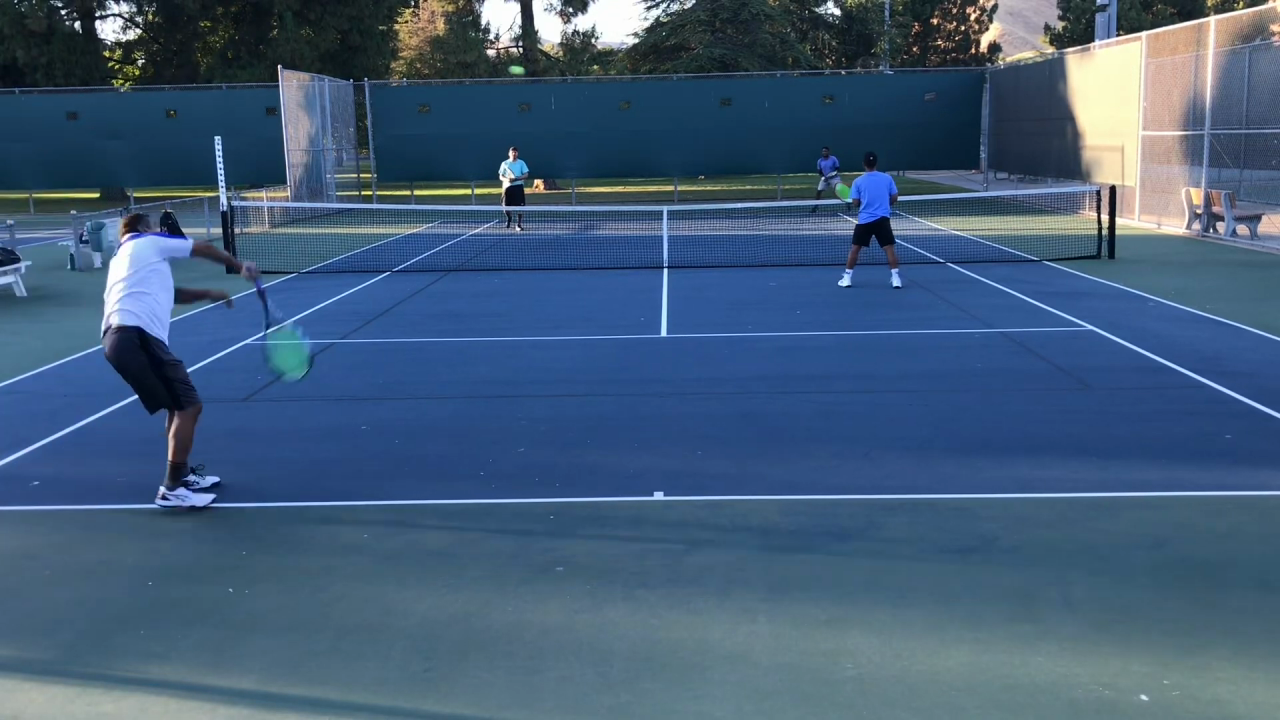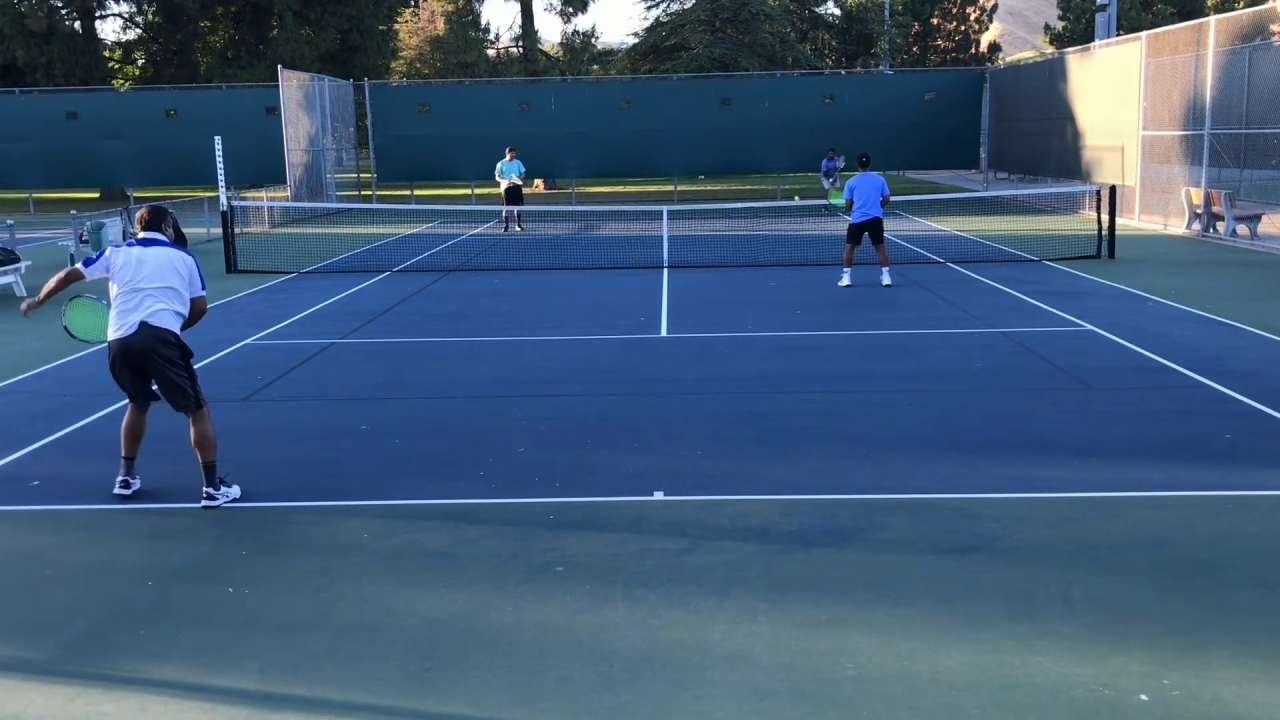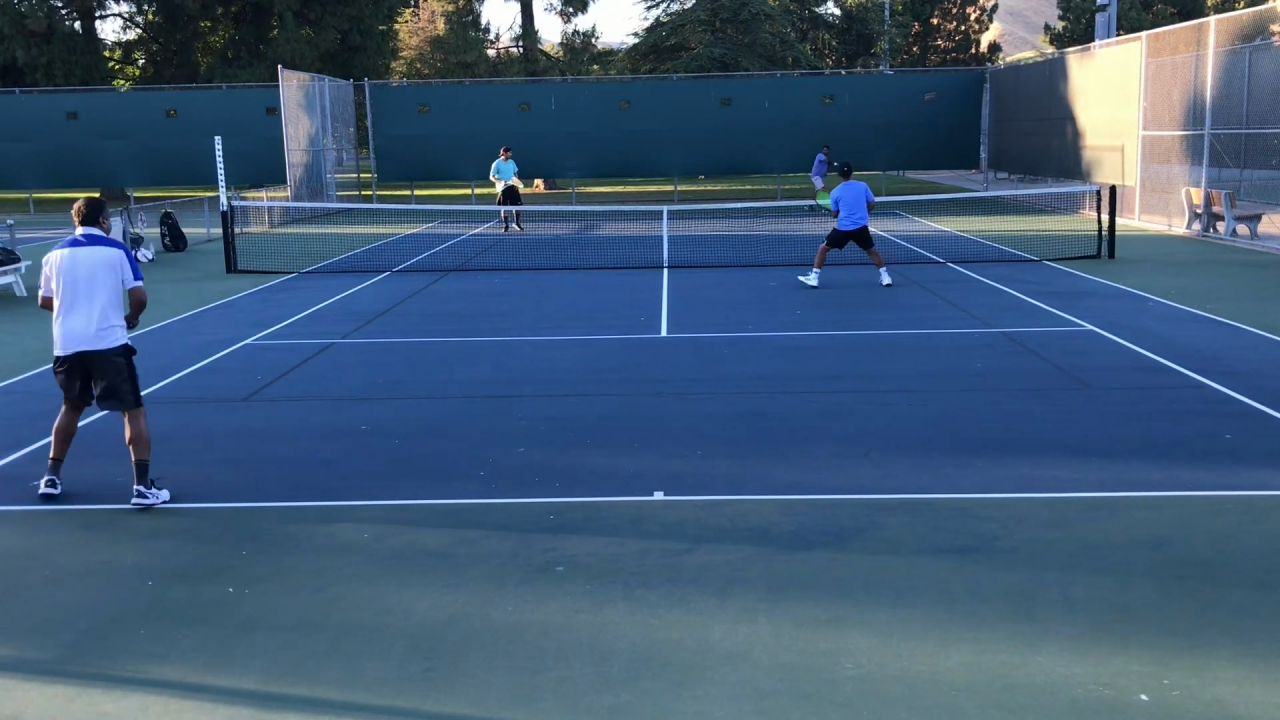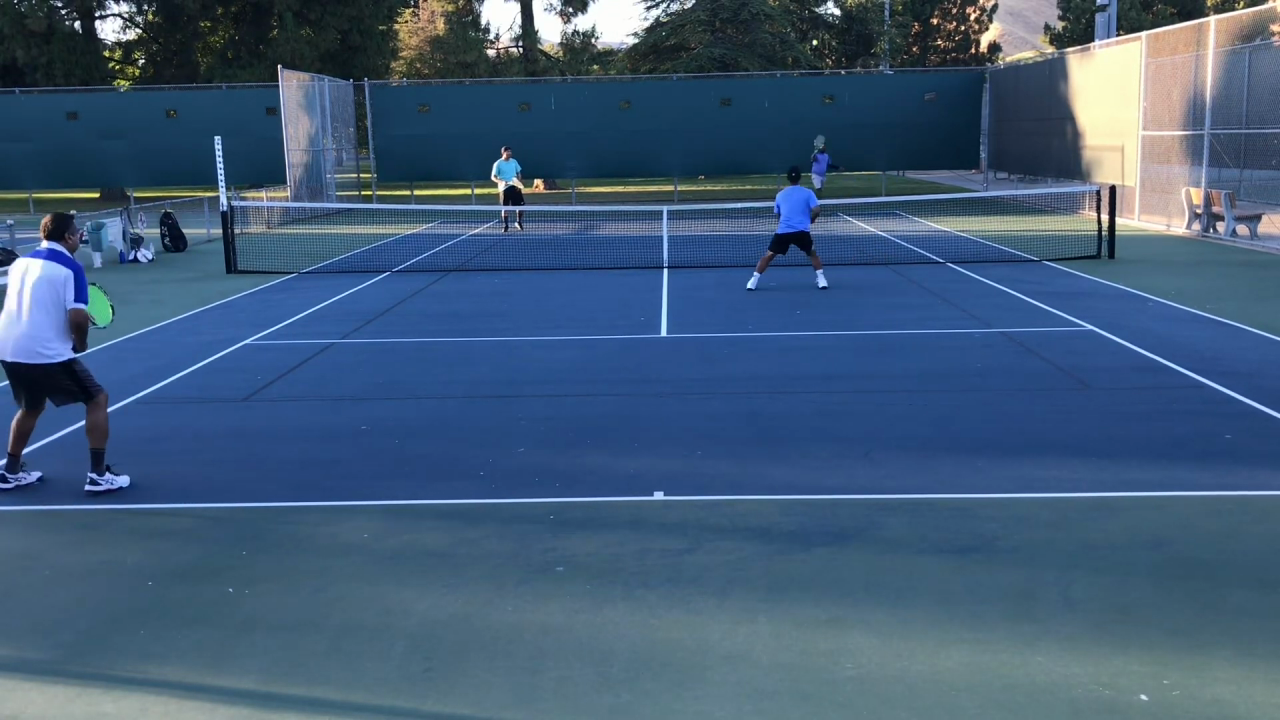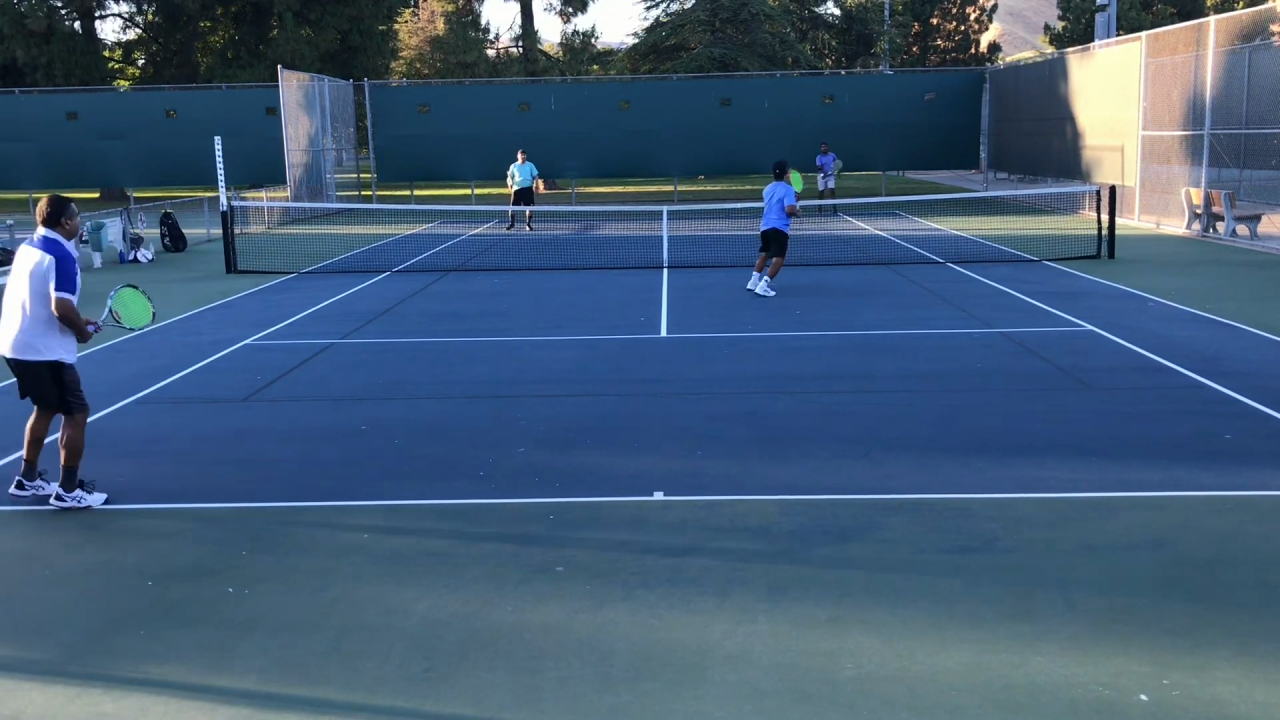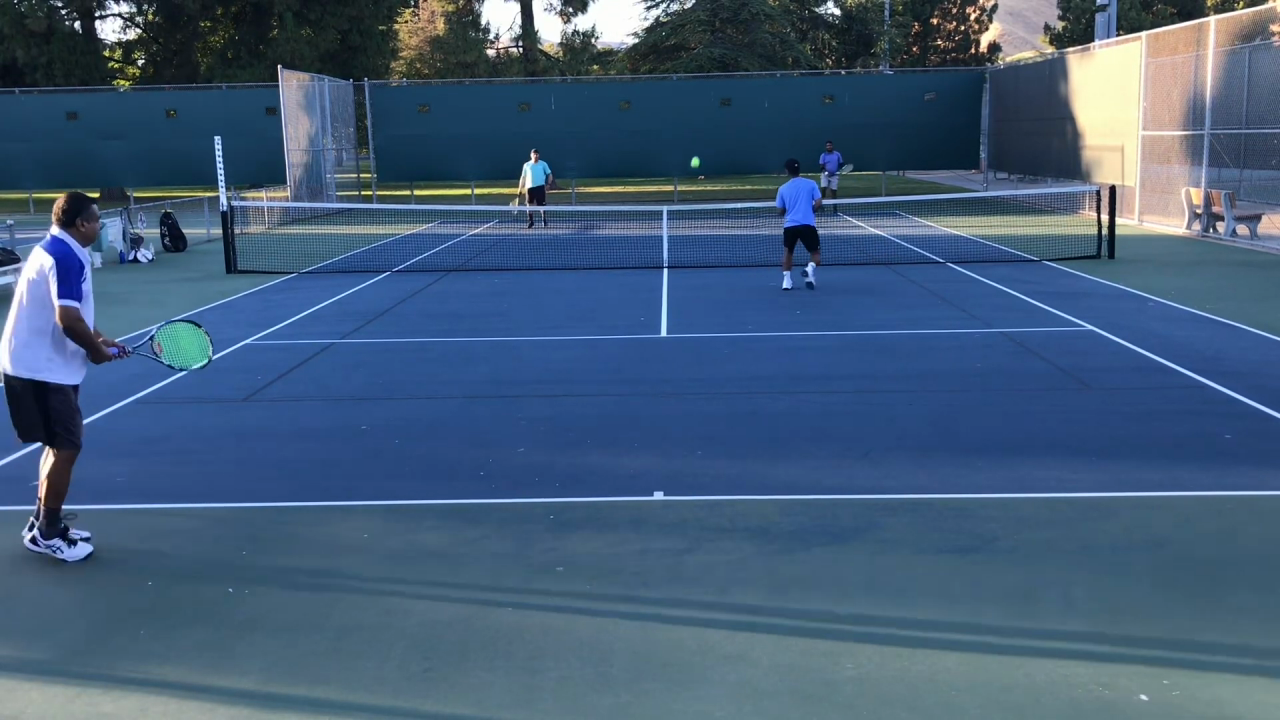
dt=0.5s
person 1, frame 1
left shoulder: (125, 257)
right shoulder: (153, 243)
left elbow: (167, 295)
right elbow: (202, 249)
left wrist: (210, 294)
right wrist: (238, 265)
left hip: (120, 339)
right hip: (136, 337)
left knee: (177, 407)
right knee: (188, 406)
left ankle: (182, 475)
right ankle: (171, 489)
person 1, frame 2
left shoulder: (116, 254)
right shoulder: (184, 258)
left elbow: (70, 275)
right elbow: (200, 308)
left wrist: (37, 300)
left hip: (120, 341)
right hip: (160, 337)
left knee: (139, 404)
right knee: (198, 411)
left ankle: (127, 476)
right ankle: (213, 487)
person 1, frame 3
left shoulder: (54, 256)
right shoulder: (117, 251)
left elbow: (46, 302)
right elbow: (139, 297)
right wrist: (132, 317)
left hip: (66, 347)
right hip: (108, 346)
left knee: (72, 406)
right knee: (134, 412)
left ankle: (51, 476)
right ankle: (143, 486)
person 1, frame 4
right shoulder: (70, 268)
right elbow: (77, 319)
right wrist: (80, 341)
right hip: (48, 354)
left knee: (30, 407)
right knee: (97, 400)
right ankle: (98, 473)
person 1, frame 5
left shoulder: (30, 247)
right shoulder: (61, 256)
right elbow: (62, 309)
left wrist: (75, 322)
right wrist: (82, 331)
right hip: (44, 350)
left knee: (46, 409)
right knee: (76, 416)
left ankle: (29, 479)
right ankle: (69, 490)
person 1, frame 6
left shoulder: (55, 250)
right shoulder: (66, 258)
right elbow: (67, 319)
left wrist: (97, 338)
right wrist: (96, 350)
left hip: (36, 364)
right hip: (40, 369)
left knee: (57, 444)
right knee: (65, 450)
left ankle: (44, 521)
right ankle: (47, 534)
